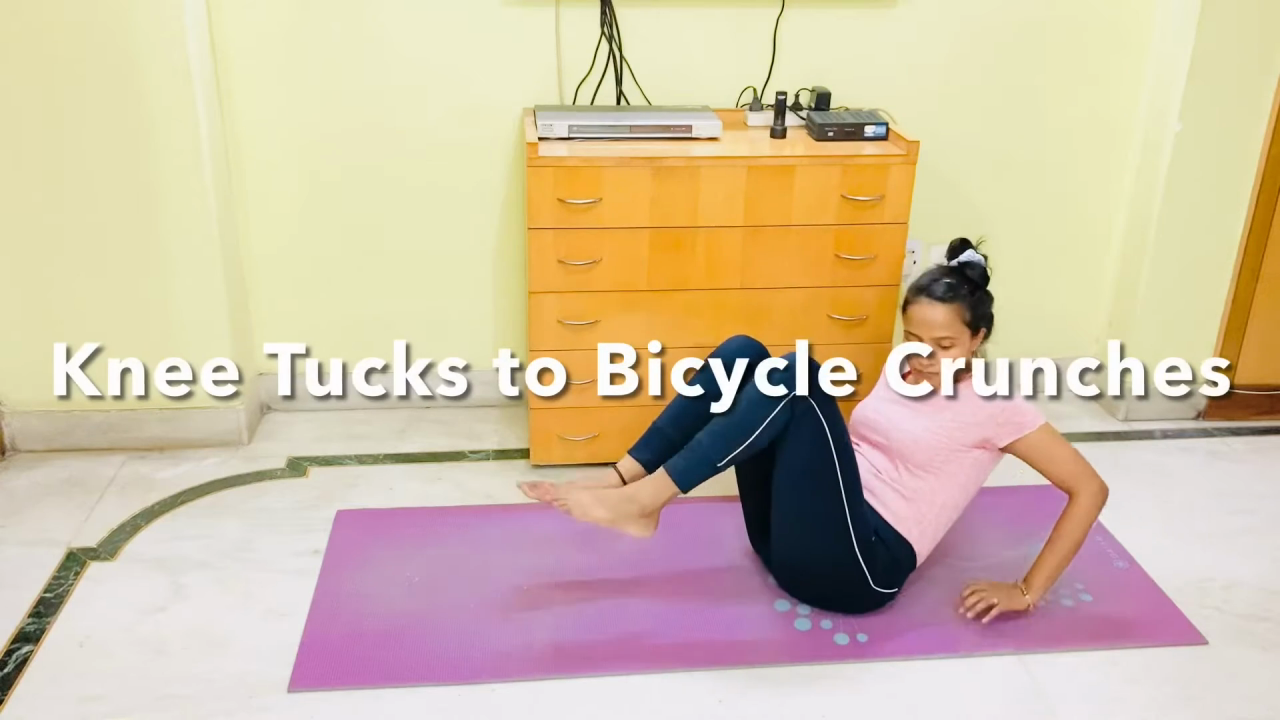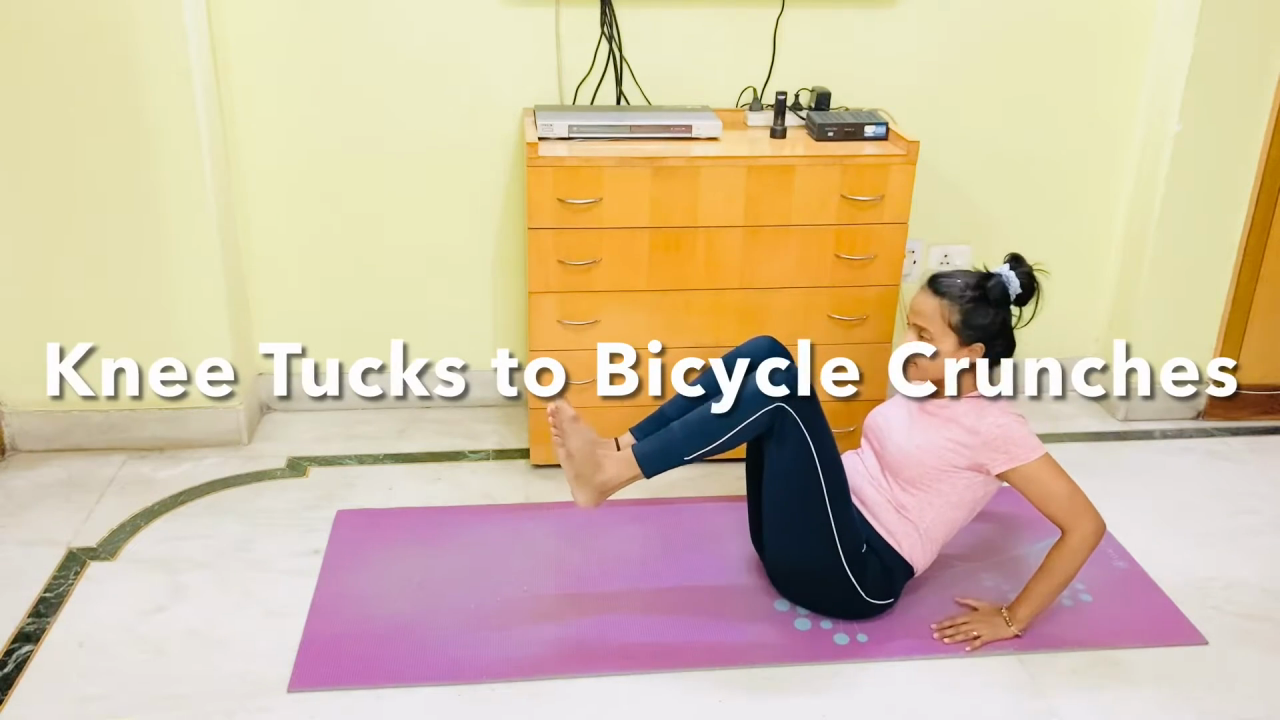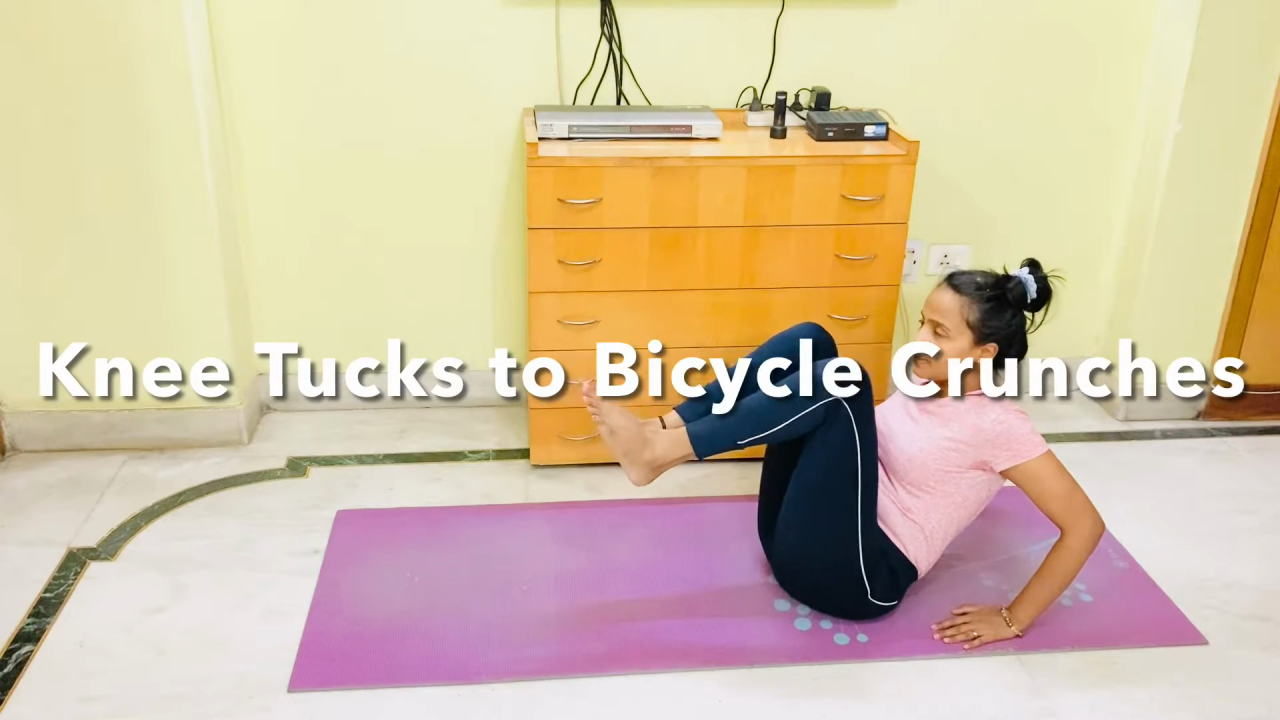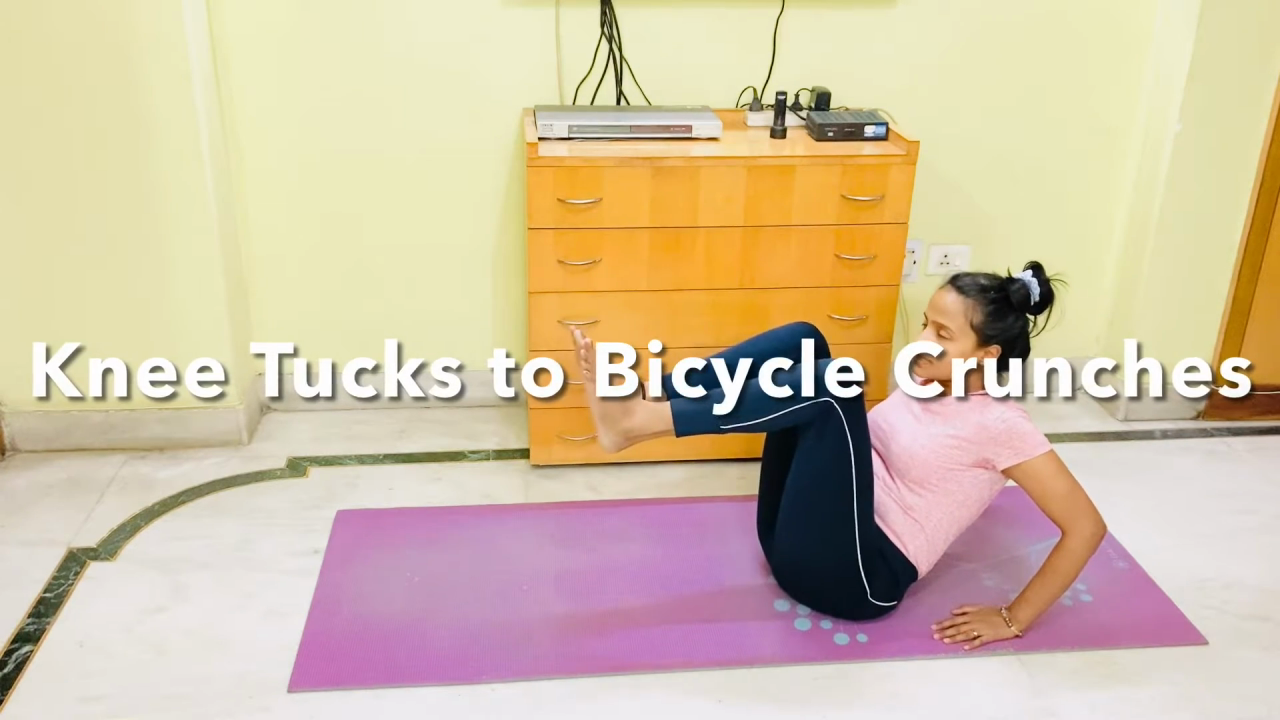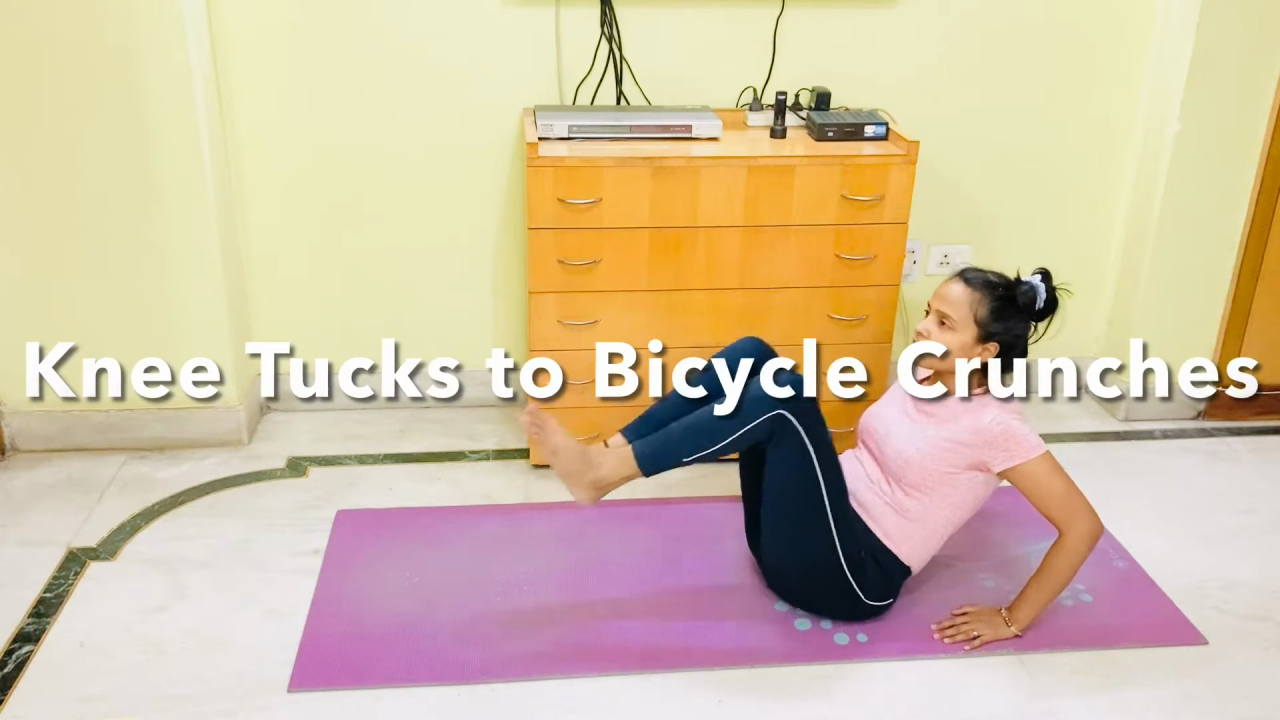
dt=1s
person 1, frame 1
left shoulder: (993, 407)
right shoulder: (902, 372)
left elbow: (1089, 490)
left wrist: (1027, 591)
left hip: (855, 565)
right hip: (786, 533)
left knee: (796, 375)
right knee: (740, 353)
left ankle: (644, 502)
right ankle: (624, 477)
person 1, frame 2
left shoulder: (993, 429)
right shoulder: (927, 383)
left elbow: (1085, 526)
left wrist: (1013, 619)
left hip: (851, 571)
right hip: (816, 525)
left knee: (781, 387)
right knee: (764, 354)
left ankle: (612, 474)
right ankle: (618, 449)
person 1, frame 3
left shoulder: (996, 427)
right shoulder: (926, 382)
left elbow: (1084, 527)
left wrist: (1013, 620)
left hip: (854, 574)
right hip: (796, 531)
right knee: (808, 340)
left ankle: (661, 451)
right ankle: (664, 428)
person 1, frame 4
left shoulder: (999, 427)
right shoulder: (926, 382)
left elbow: (1086, 528)
left wrist: (1012, 620)
left hip: (856, 574)
right hip: (797, 533)
left knee: (827, 383)
right knee: (801, 340)
left ankle: (637, 423)
right ankle: (644, 401)
person 1, frame 5
left shoulder: (994, 427)
right shoulder: (920, 382)
left elbow: (1082, 527)
left wrist: (1012, 619)
left hip: (851, 575)
right hip: (811, 528)
left knee: (777, 397)
right knee: (751, 357)
left ankle: (604, 472)
right ankle: (608, 453)
